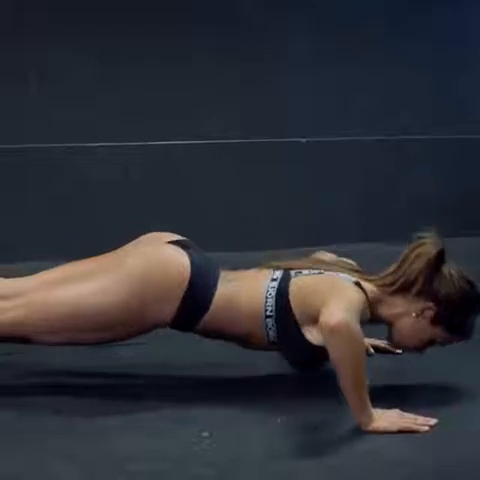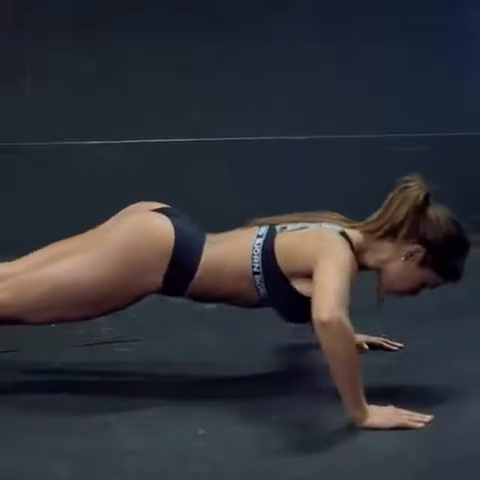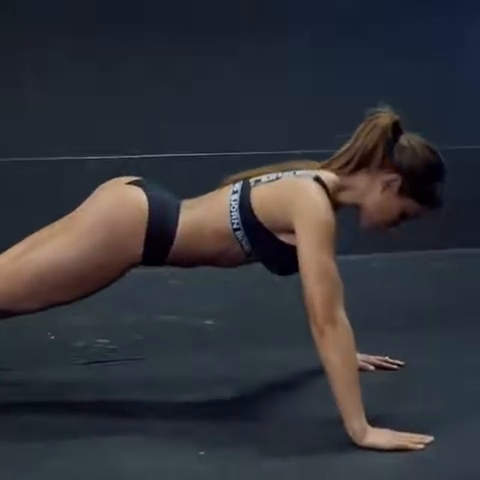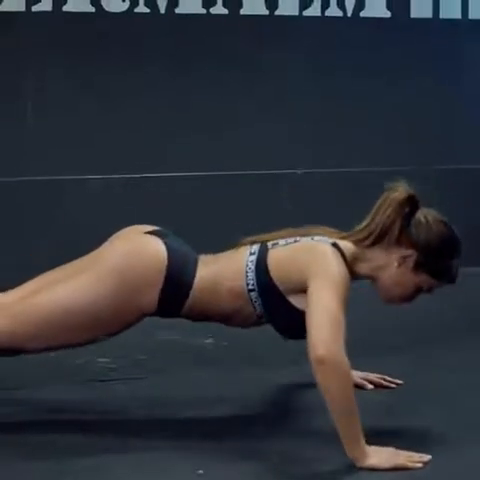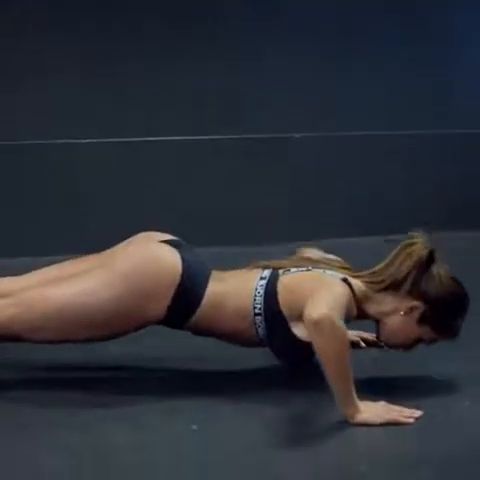
dt=1s
person 1, frame 1
left shoulder: (352, 275)
right shoulder: (353, 297)
right elbow: (336, 324)
left wrist: (348, 340)
right wrist: (367, 417)
left hip: (170, 255)
right hip: (167, 285)
person 1, frame 2
left shoulder: (342, 234)
right shoulder: (339, 252)
right elbow: (327, 318)
left wrist: (342, 335)
right wrist: (361, 413)
left hip: (158, 228)
right hip: (152, 253)
person 1, frame 3
left shoulder: (318, 185)
right shoulder: (314, 204)
right elbow: (326, 319)
left wrist: (339, 352)
right wrist: (360, 430)
left hip: (135, 206)
right hip: (129, 225)
person 1, frame 4
left shoulder: (334, 248)
right shoulder: (331, 265)
right elbow: (324, 355)
left wrist: (337, 375)
right wrist: (362, 454)
left hip: (150, 254)
right hip: (145, 274)
person 1, frame 5
left shoulder: (343, 274)
right shoulder: (339, 294)
right elbow: (319, 318)
left wrist: (335, 337)
right wrist: (354, 408)
left hip: (160, 254)
right hip: (156, 284)
